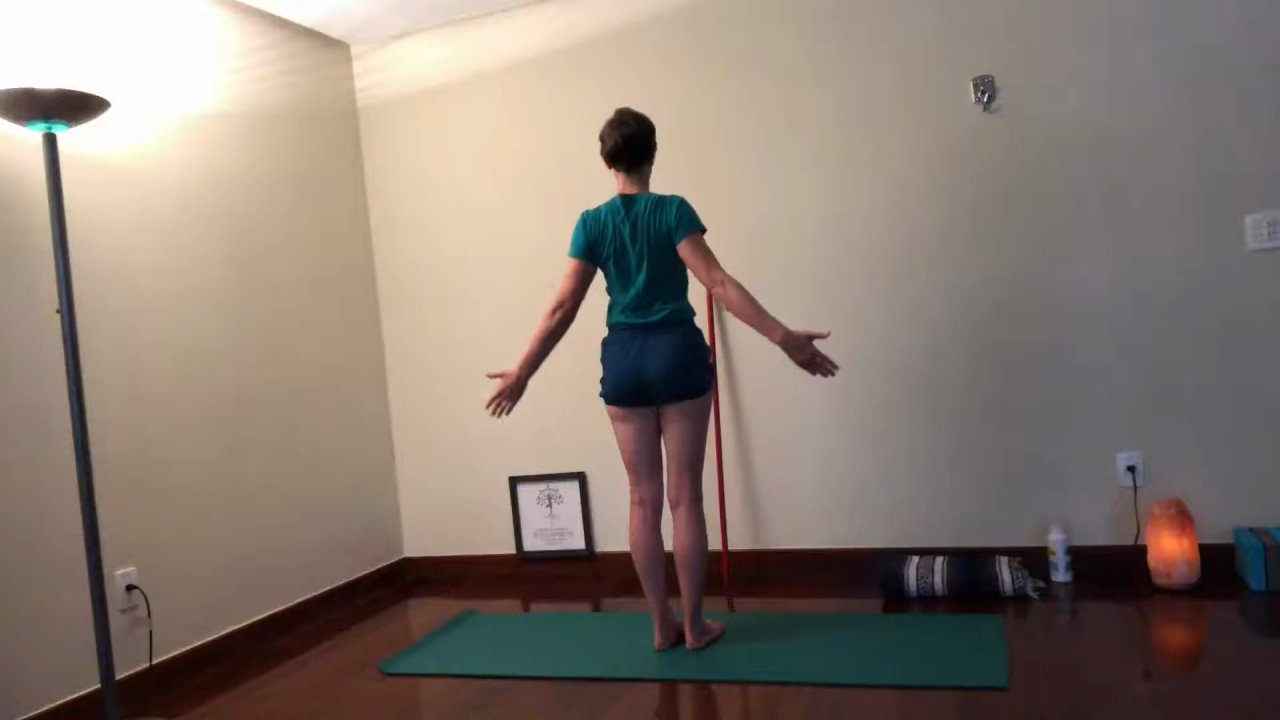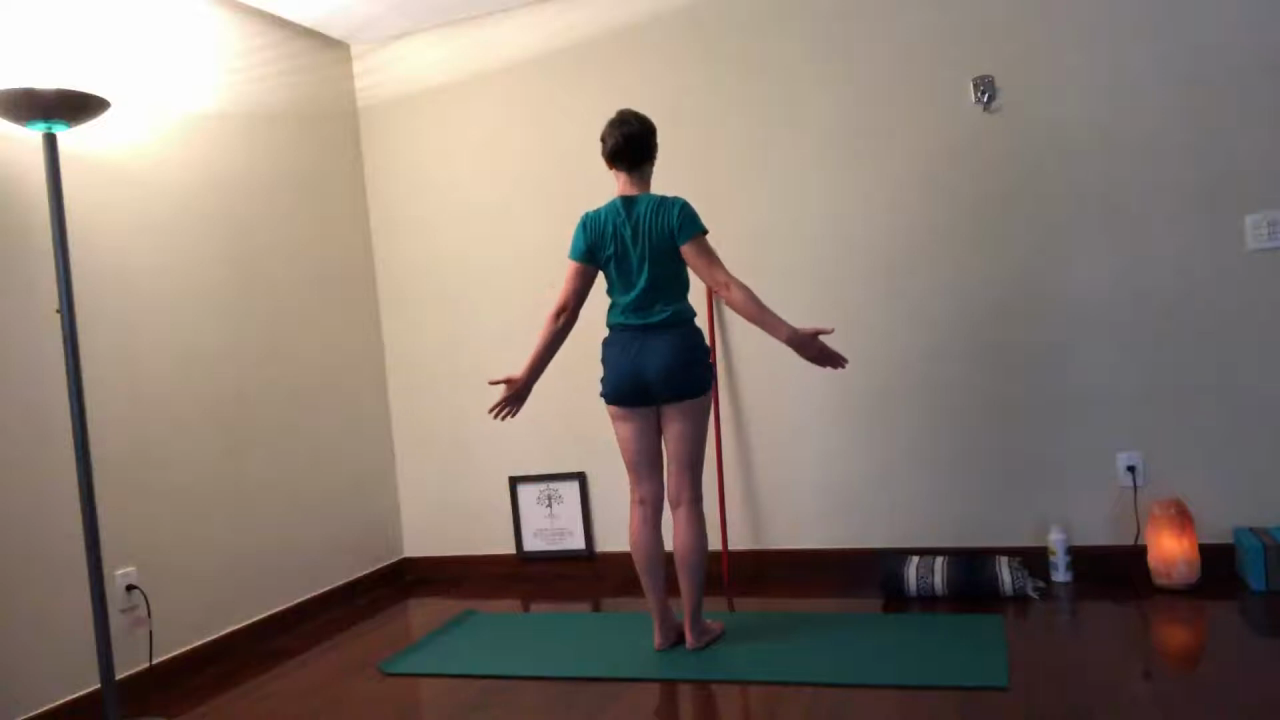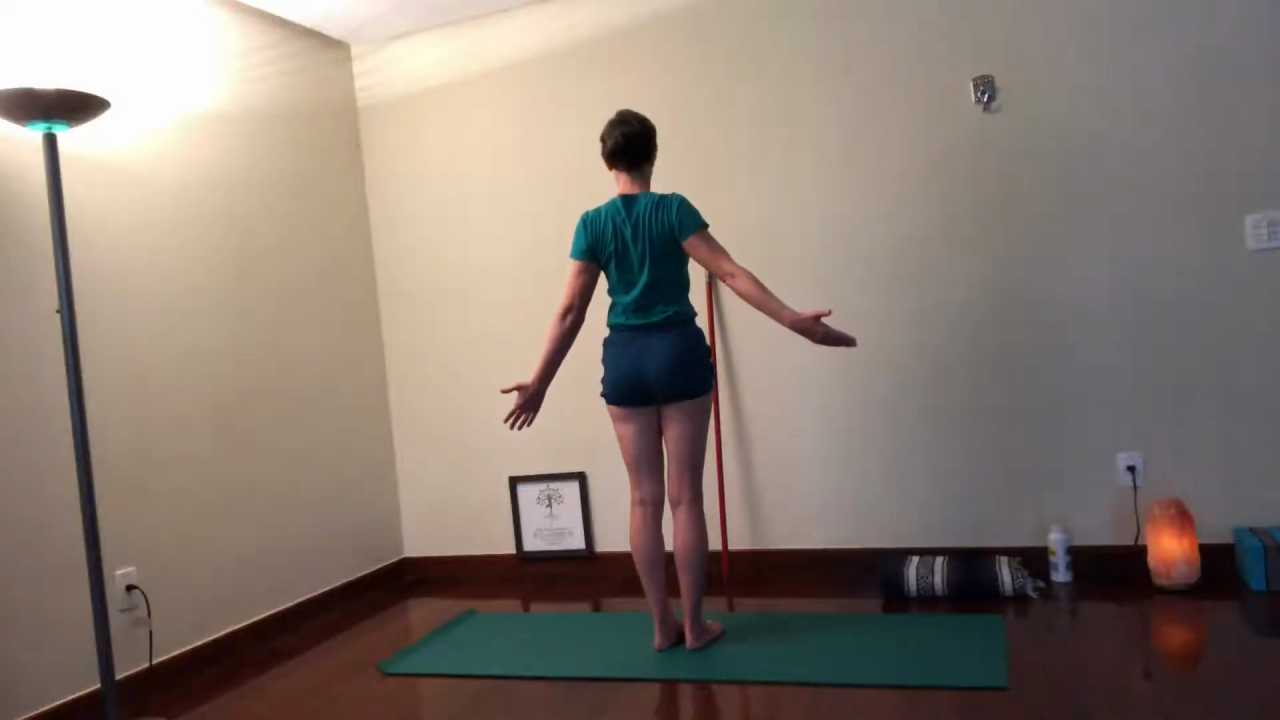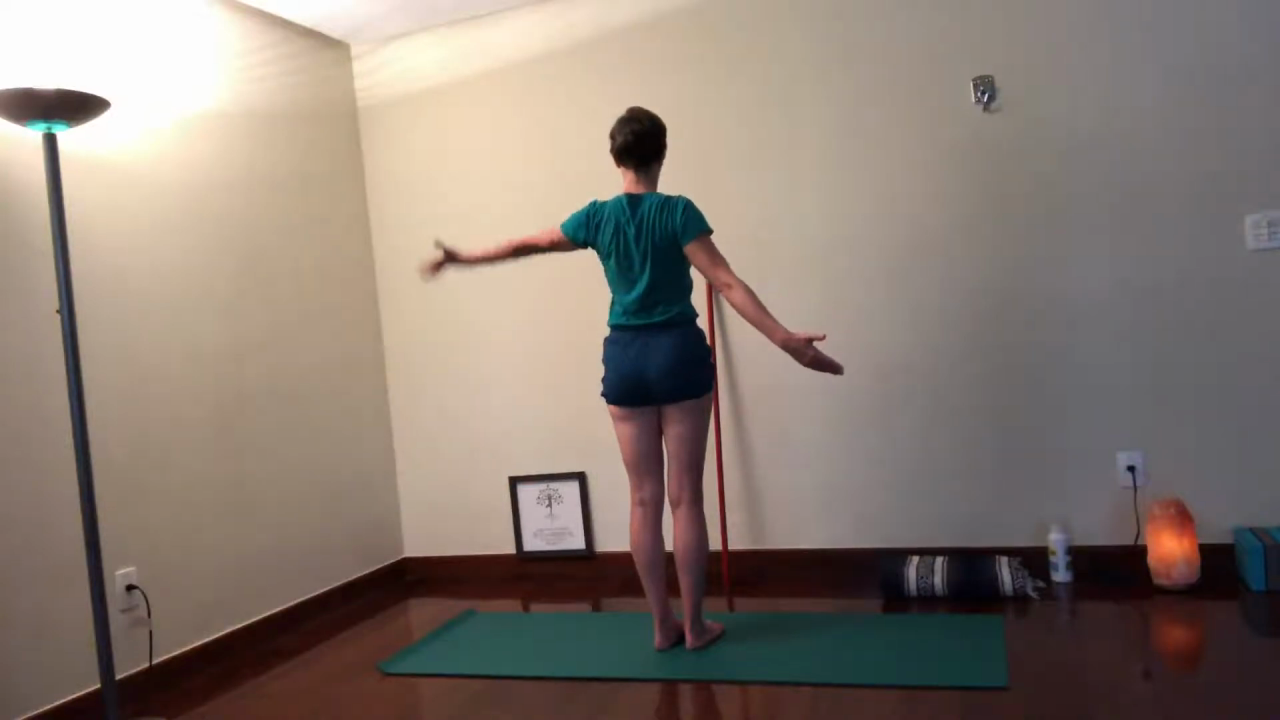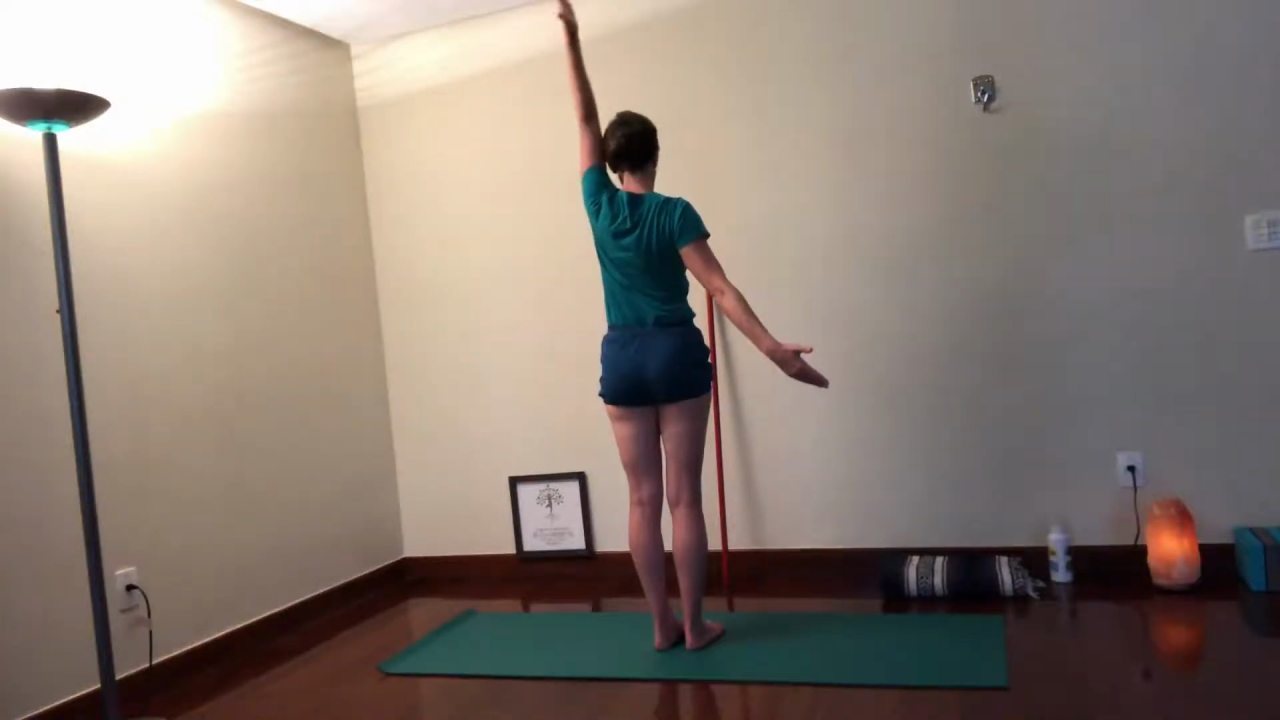
dt=1s
person 1, frame 1
left shoulder: (593, 222)
right shoulder: (673, 210)
left elbow: (563, 307)
right elbow: (719, 283)
left wrist: (521, 373)
right wrist: (784, 336)
left hip: (622, 360)
right hip: (677, 353)
left knee: (643, 498)
right knee: (685, 496)
left ankle: (662, 624)
right ankle: (695, 625)
person 1, frame 2
left shoulder: (593, 225)
right shoulder: (674, 212)
left elbow: (565, 311)
right elbow: (724, 285)
left wrist: (527, 378)
right wrist: (791, 335)
left hip: (623, 360)
right hip: (677, 353)
left knee: (644, 498)
right knee: (685, 495)
left ankle: (662, 626)
right ankle: (695, 625)
person 1, frame 3
left shoulder: (591, 223)
right shoulder: (673, 209)
left elbow: (570, 311)
right elbow: (730, 273)
left wrist: (539, 382)
right wrist: (796, 320)
left hip: (623, 359)
right hip: (677, 351)
left knee: (644, 498)
right knee: (685, 495)
left ankle: (662, 625)
right ankle: (694, 624)
person 1, frame 4
left shoulder: (597, 218)
right shoulder: (678, 212)
left elbow: (525, 244)
right elbow: (727, 283)
left wrist: (460, 258)
right wrist: (786, 339)
left hip: (623, 358)
right hip: (678, 352)
left knee: (644, 499)
right knee: (686, 497)
left ankle: (663, 624)
right ankle: (695, 624)
person 1, frame 5
left shoulder: (599, 205)
right shoulder: (675, 213)
left elbow: (585, 121)
right elbow: (720, 289)
right wrist: (774, 349)
left hip: (620, 359)
right hip: (675, 354)
left knee: (643, 499)
right knee: (685, 498)
left ankle: (663, 625)
right ankle: (695, 625)
